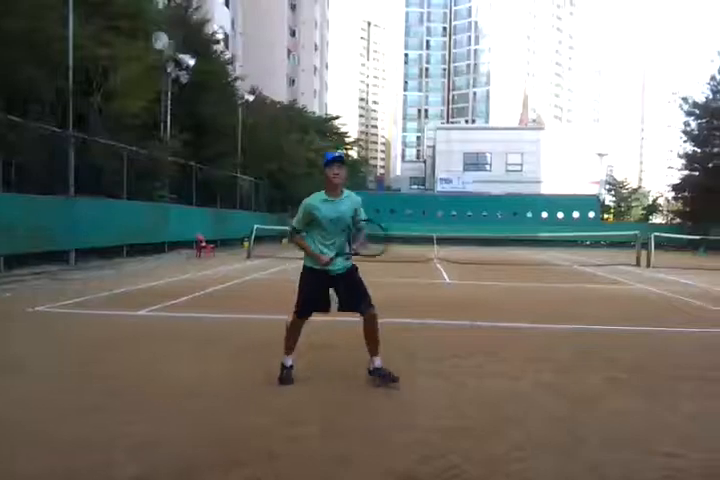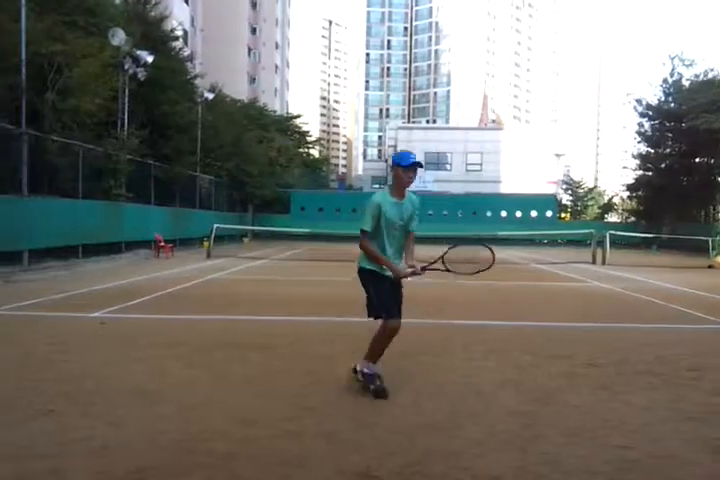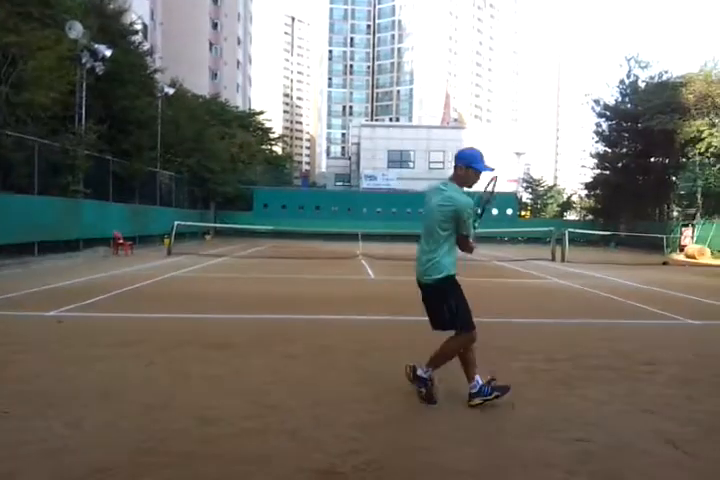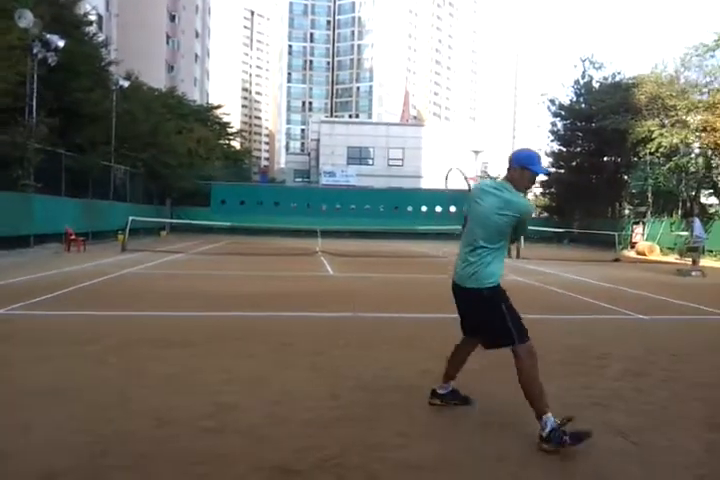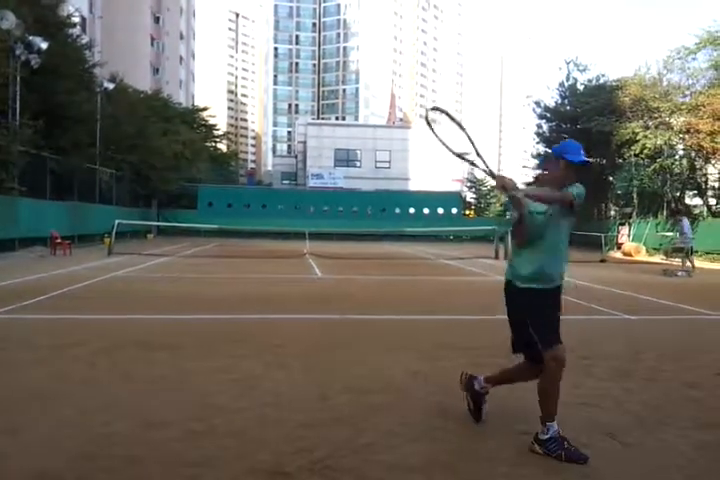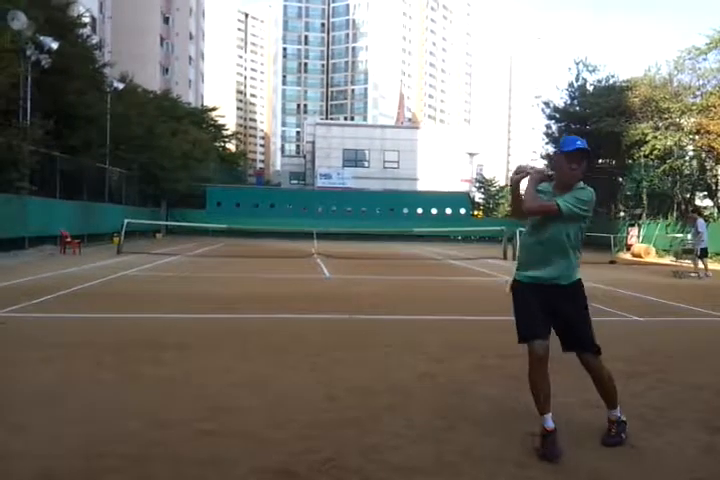
dt=0.4s
person 1, frame 1
left shoulder: (355, 201)
right shoulder: (311, 203)
right elbow: (295, 235)
right wrist: (315, 255)
left hip: (345, 268)
right hip: (316, 269)
left knee: (370, 314)
right knee: (299, 318)
left ankle: (375, 366)
right ankle: (287, 363)
person 1, frame 2
left shoulder: (413, 202)
right shoulder: (377, 202)
right elbow: (364, 242)
left wrist: (407, 263)
right wrist: (393, 267)
left hip: (391, 269)
right hip: (372, 269)
left knee: (389, 323)
right knee: (392, 324)
left ankle: (367, 367)
right ankle: (367, 369)
person 1, frame 3
left shoulder: (434, 191)
right shoulder: (463, 201)
right elbow: (466, 244)
left wrist: (453, 240)
right wrist: (469, 245)
left hip: (428, 272)
right hip: (439, 274)
left knee: (465, 329)
right knee: (465, 334)
left ankle: (477, 387)
right ankle: (421, 373)
person 1, frame 4
left shoulder: (480, 189)
right shoulder: (523, 206)
right elbow: (511, 239)
left hip: (461, 281)
right hip: (484, 285)
left knee: (473, 338)
right knee: (524, 352)
left ankle: (443, 390)
right ankle: (550, 428)
person 1, frame 5
left shoulder: (576, 193)
right shoulder: (521, 197)
left elbow: (551, 197)
right elbow: (521, 240)
left wrist: (519, 191)
right wrist: (521, 207)
left hip: (550, 287)
right hip: (522, 287)
left knee: (539, 363)
right knee: (555, 357)
left ankle: (477, 383)
right ankle: (548, 435)
person 1, frame 6
left shoulder: (585, 196)
right shoulder: (540, 187)
left elbow: (533, 208)
right elbow: (518, 211)
left wrist: (529, 185)
right wrist: (518, 183)
left hip: (565, 284)
right hip: (528, 283)
left knee: (591, 358)
right knee: (538, 353)
left ankle: (616, 418)
right ankle: (548, 428)
